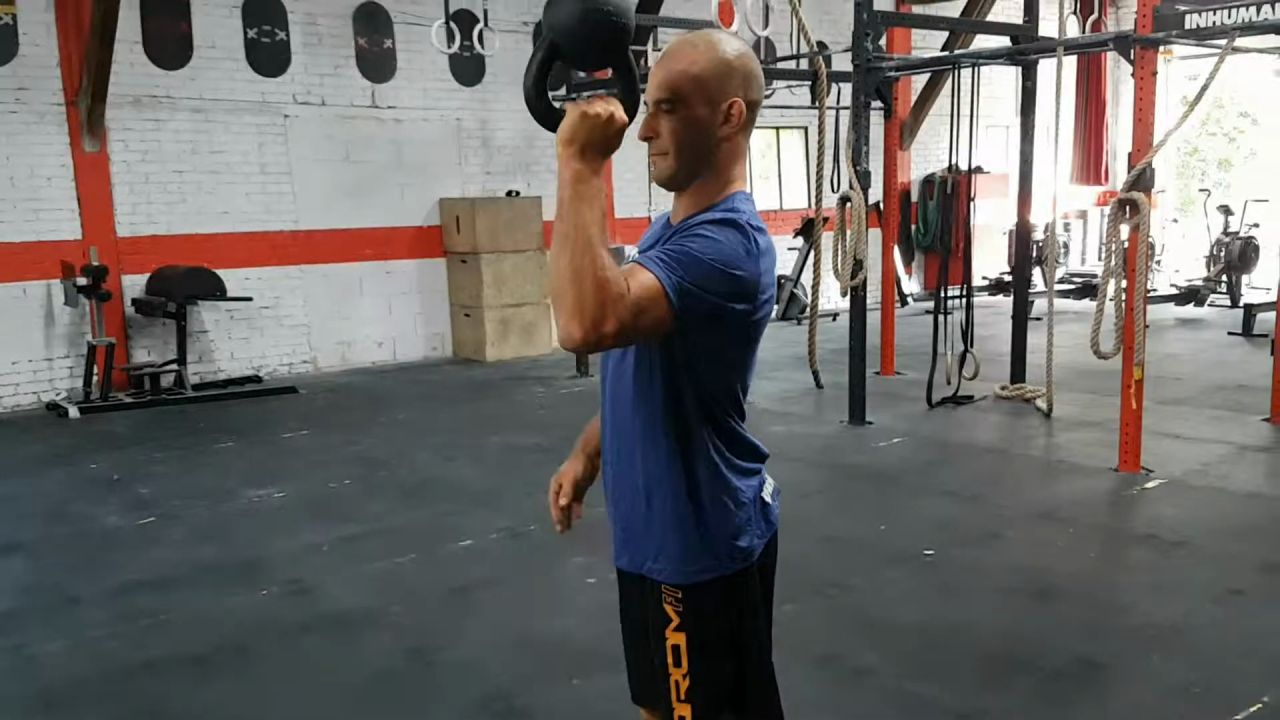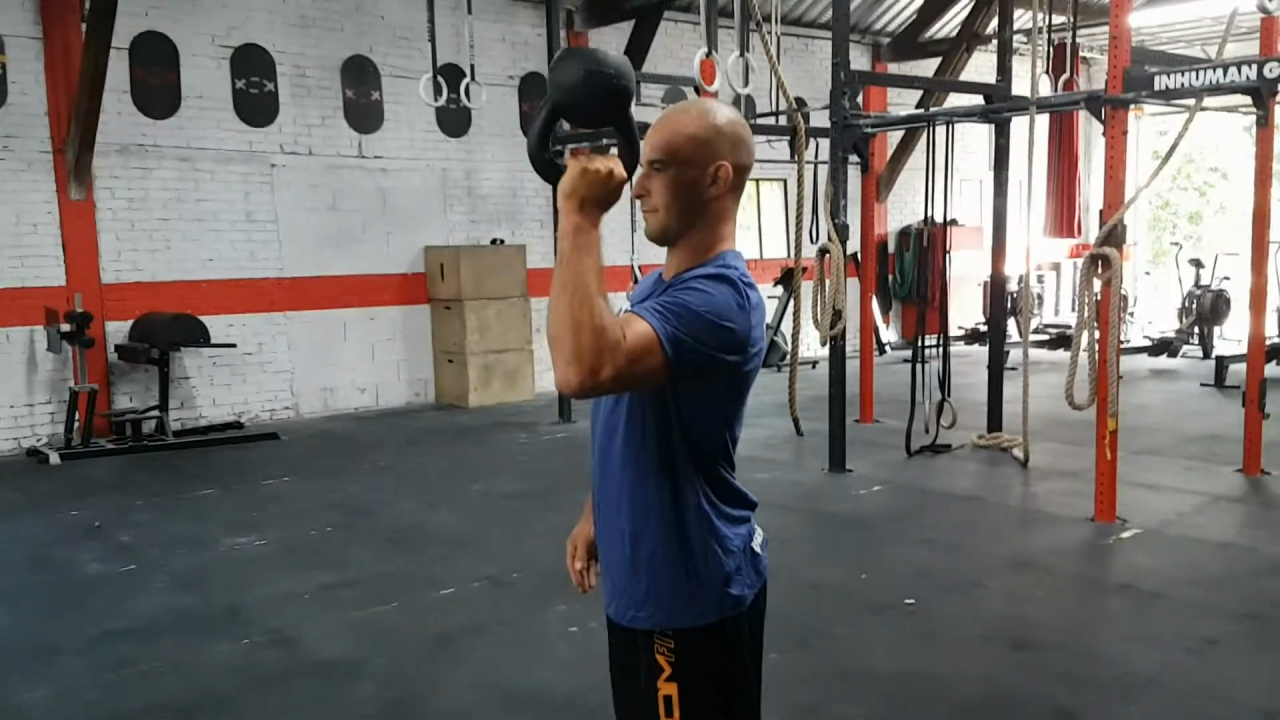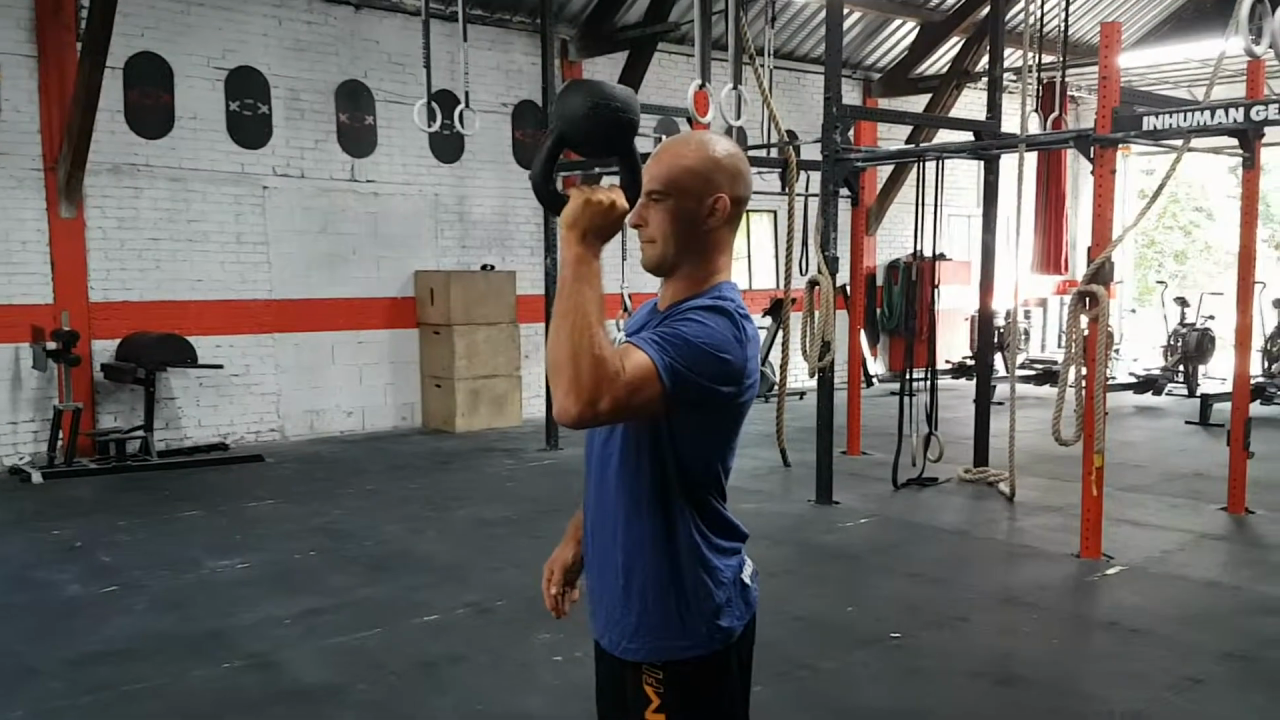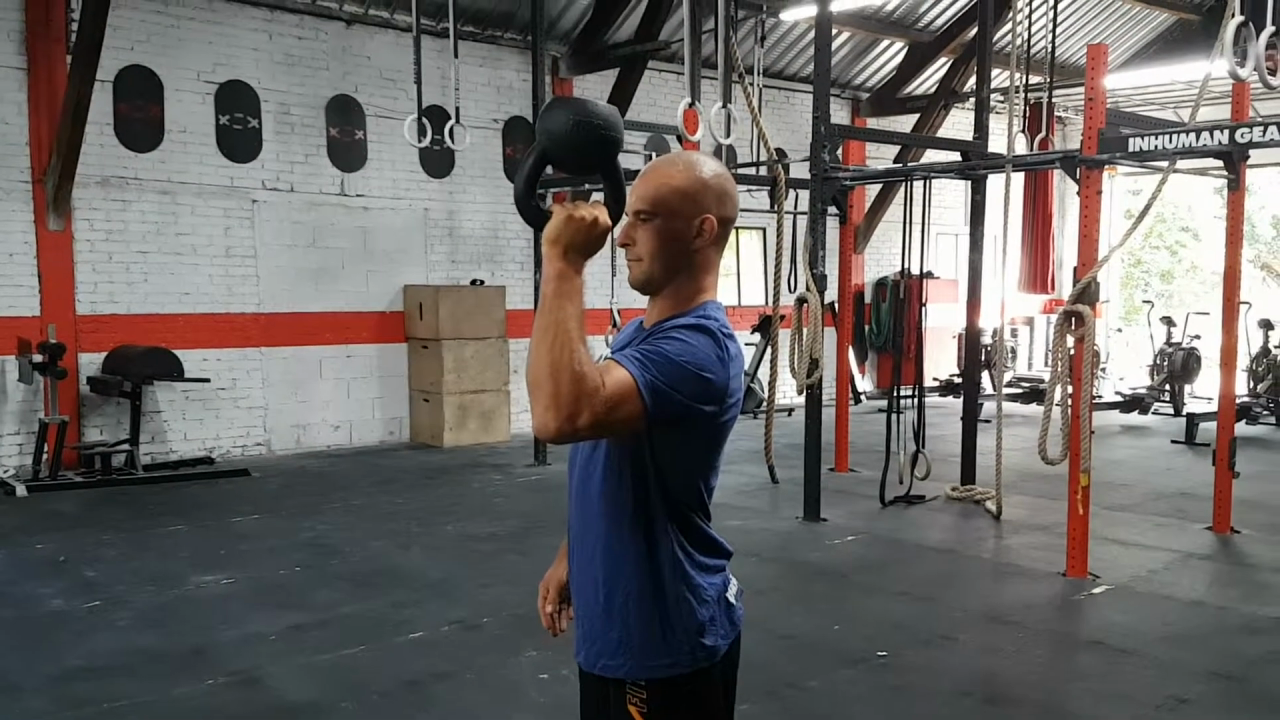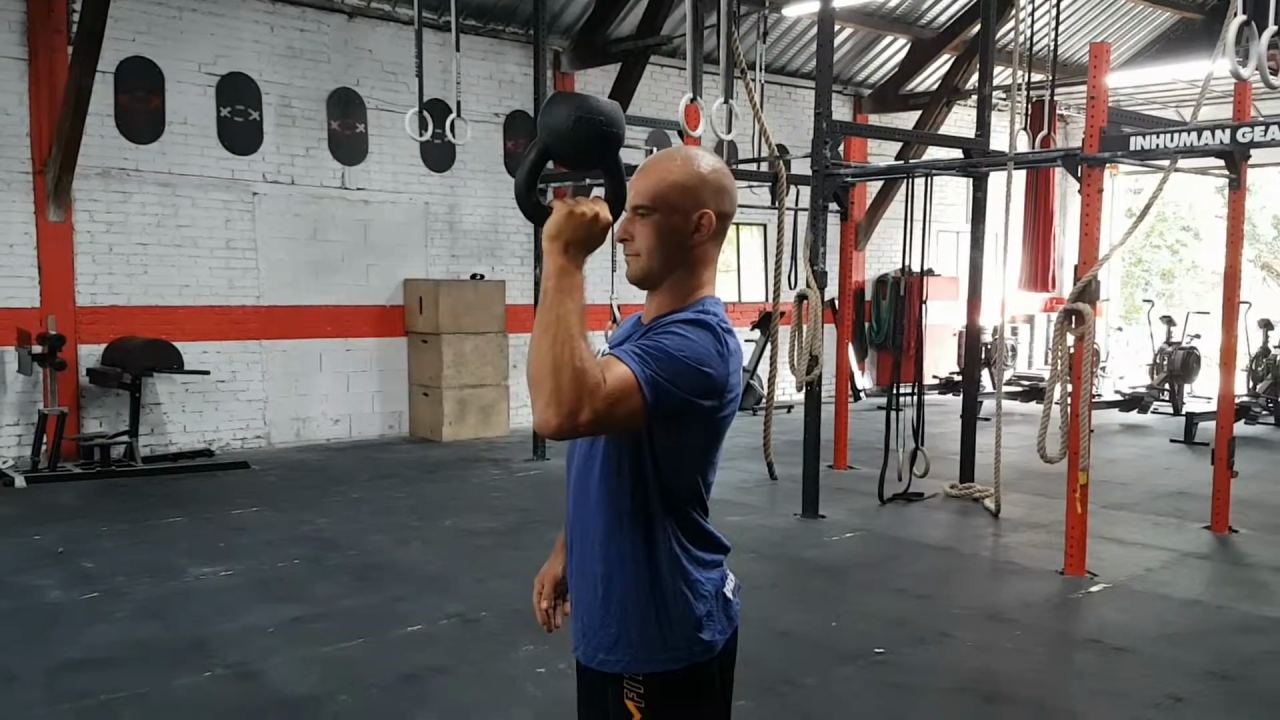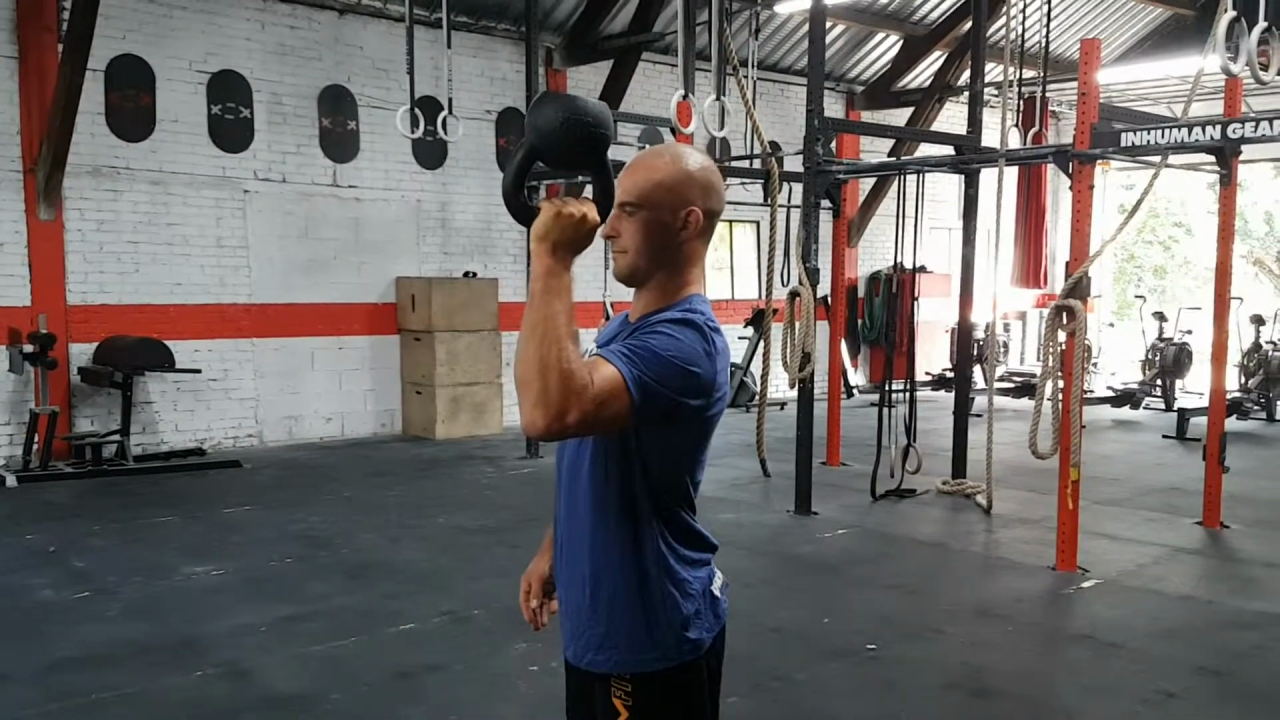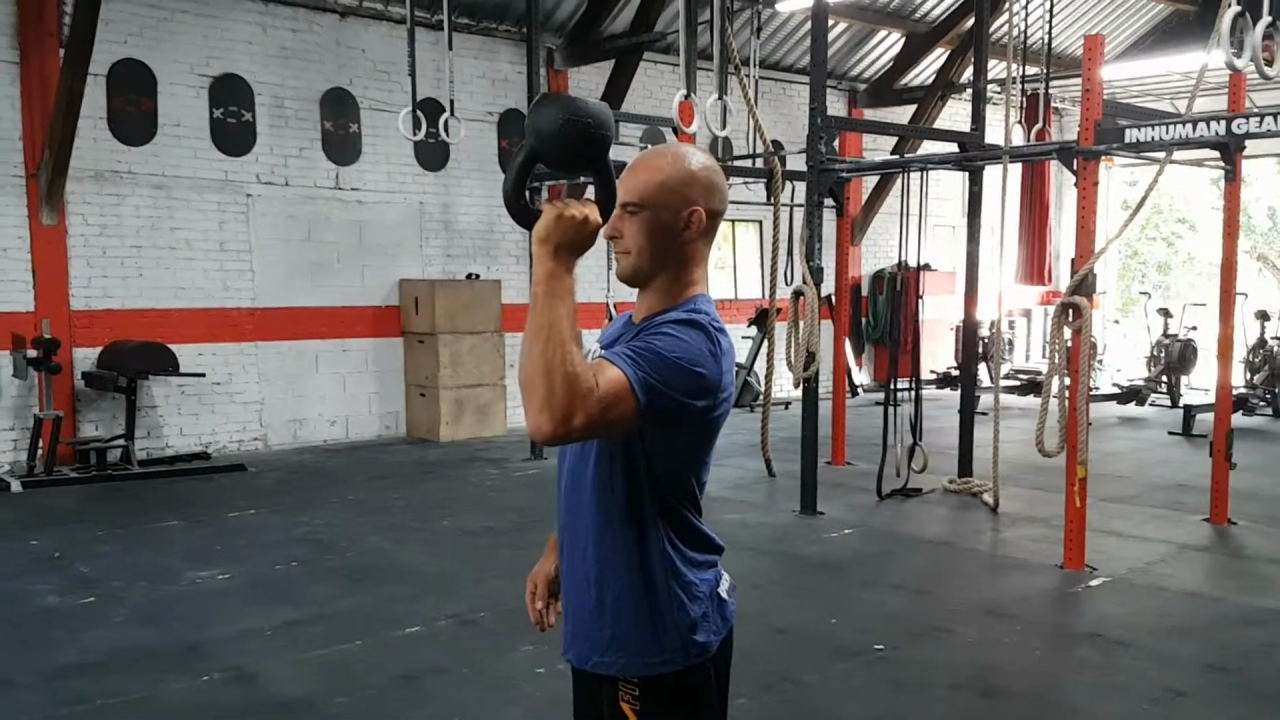
dt=0.7s
person 1, frame 1
left shoulder: (727, 242)
right shoulder: (674, 228)
left elbow: (586, 322)
left wrist: (580, 164)
right wrist: (587, 453)
left hip: (705, 539)
right hip: (657, 528)
person 1, frame 2
left shoulder: (719, 297)
right shoulder: (662, 285)
left elbow: (583, 370)
left wrist: (579, 217)
right wrist: (596, 515)
left hip: (693, 590)
right hip: (644, 579)
person 1, frame 3
left shoulder: (715, 329)
right shoulder: (655, 316)
left elbow: (581, 400)
left wrist: (581, 246)
right wrist: (577, 538)
left hip: (682, 621)
right hip: (633, 609)
person 1, frame 4
left shoulder: (697, 348)
right shoulder: (643, 333)
left elbow: (560, 415)
left wrist: (562, 262)
right wrist: (570, 557)
left hip: (669, 638)
right hip: (619, 625)
person 1, frame 5
left shoulder: (696, 343)
right shoulder: (640, 328)
left elbow: (562, 411)
left wrist: (564, 257)
right wrist: (567, 551)
left hip: (666, 632)
right hip: (616, 619)
person 1, frame 6
left shoulder: (683, 342)
right shoulder: (627, 326)
left elbow: (550, 412)
left wrist: (551, 259)
right wrist: (554, 548)
left hip: (653, 631)
right hip: (603, 617)
person 1, frame 7
left shoulder: (688, 343)
right shoulder: (629, 328)
left elbow: (555, 417)
left wrist: (554, 261)
right wrist: (559, 550)
left hip: (661, 634)
right hip: (610, 622)
